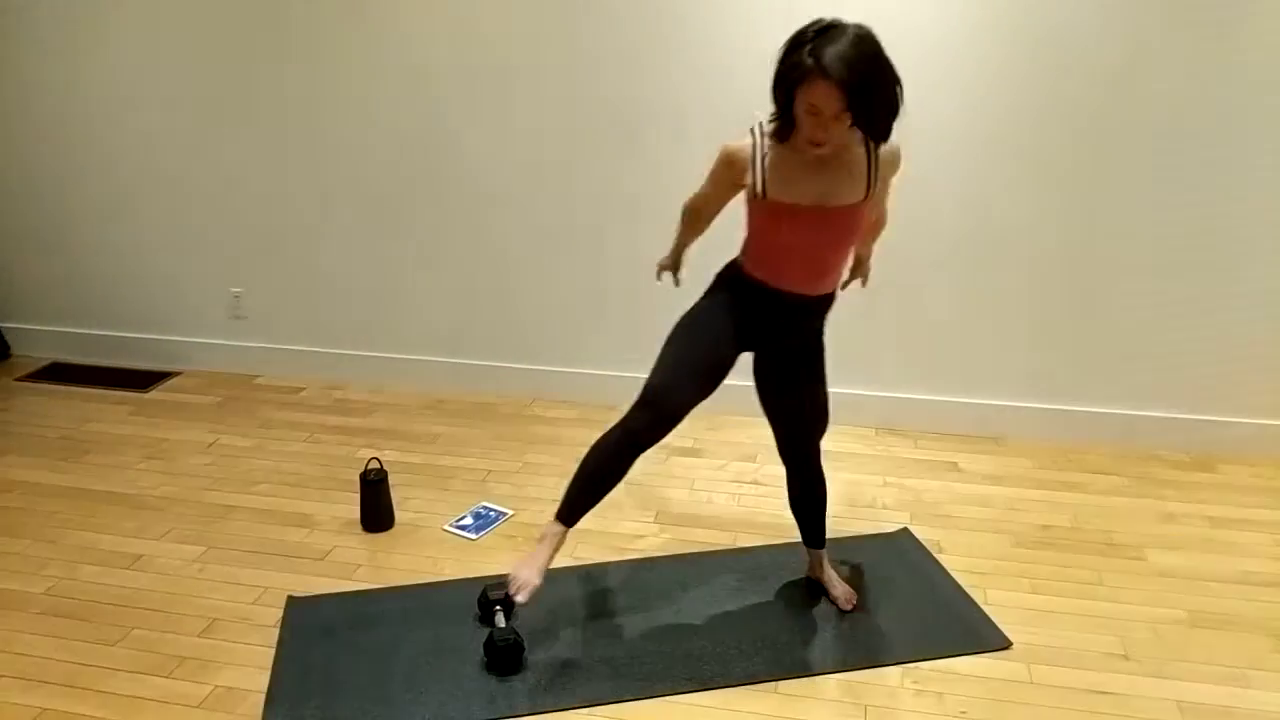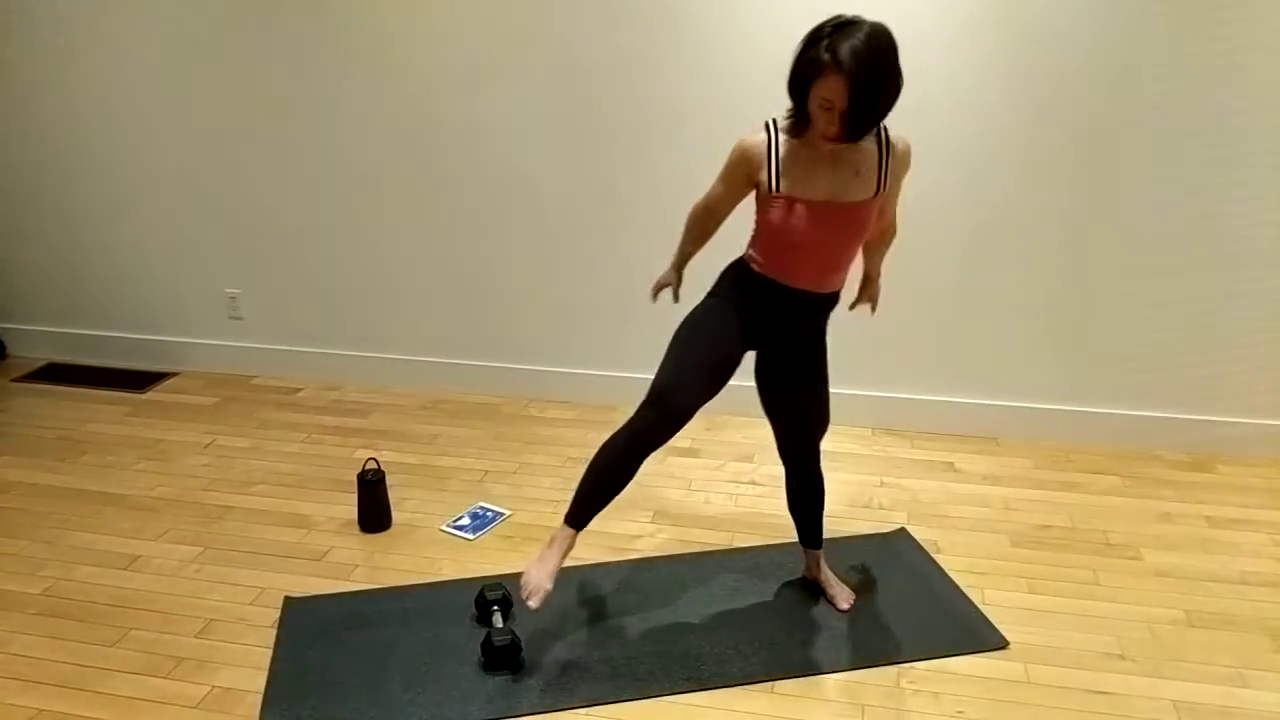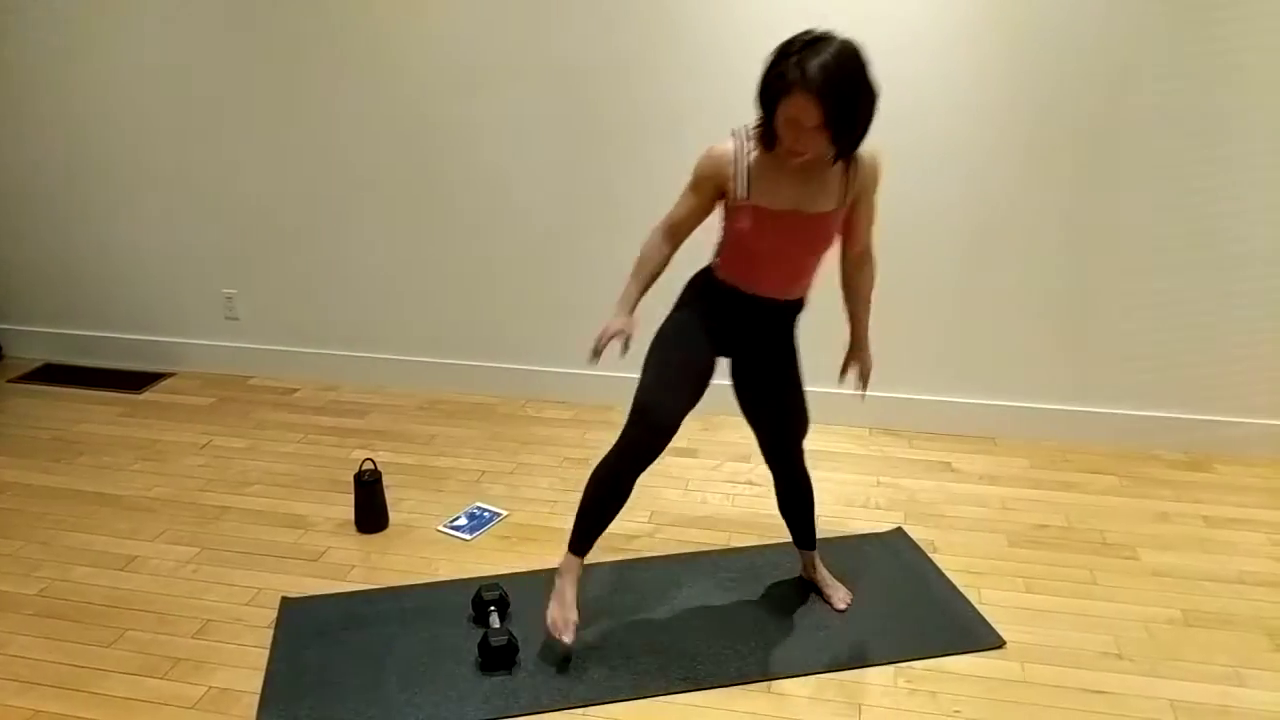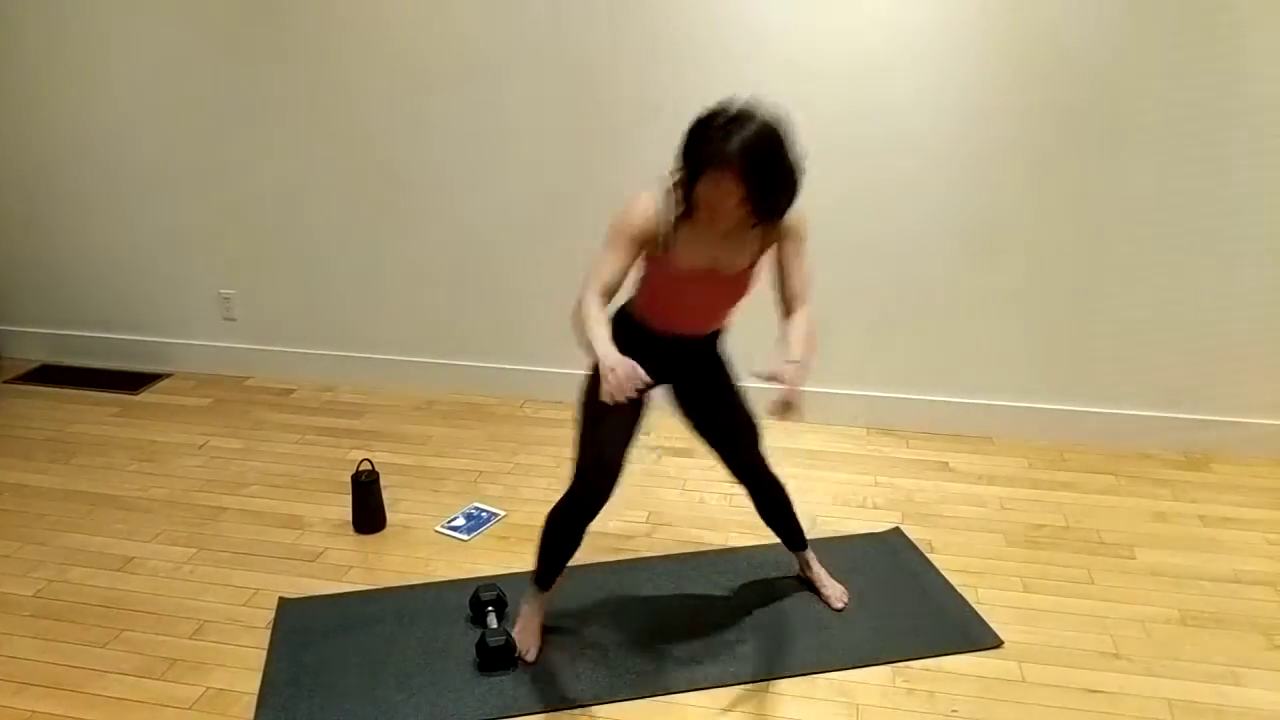
dt=0.2s
person 1, frame 1
left shoulder: (882, 158)
right shoulder: (746, 155)
right elbow: (701, 207)
left wrist: (862, 259)
right wrist: (677, 251)
left hip: (803, 325)
right hip: (736, 302)
left knee: (803, 453)
right knee: (647, 419)
left ankle: (818, 563)
right ankle: (549, 541)
person 1, frame 2
left shoulder: (892, 156)
right shoulder: (760, 150)
right elbow: (709, 213)
left wrist: (871, 276)
right wrist: (677, 267)
left hip: (805, 323)
right hip: (740, 300)
left knee: (803, 452)
right knee: (654, 420)
left ankle: (815, 562)
right ankle: (559, 544)
person 1, frame 3
left shoulder: (859, 172)
right shoulder: (729, 160)
left elbow: (859, 258)
right elbow: (670, 232)
left wrist: (860, 338)
right wrist: (625, 307)
left hip: (774, 327)
right hip: (707, 310)
left knee: (786, 455)
right knee: (640, 441)
left ankle: (811, 563)
right ankle: (570, 572)
person 1, frame 4
left shoulder: (778, 226)
right shoulder: (651, 215)
left elbow: (799, 307)
right elbow: (592, 297)
left wrist: (794, 364)
right wrist: (607, 354)
left hip: (699, 354)
right hip: (635, 349)
left knee: (750, 464)
right knee: (591, 486)
left ankle: (807, 562)
right ankle: (537, 599)
